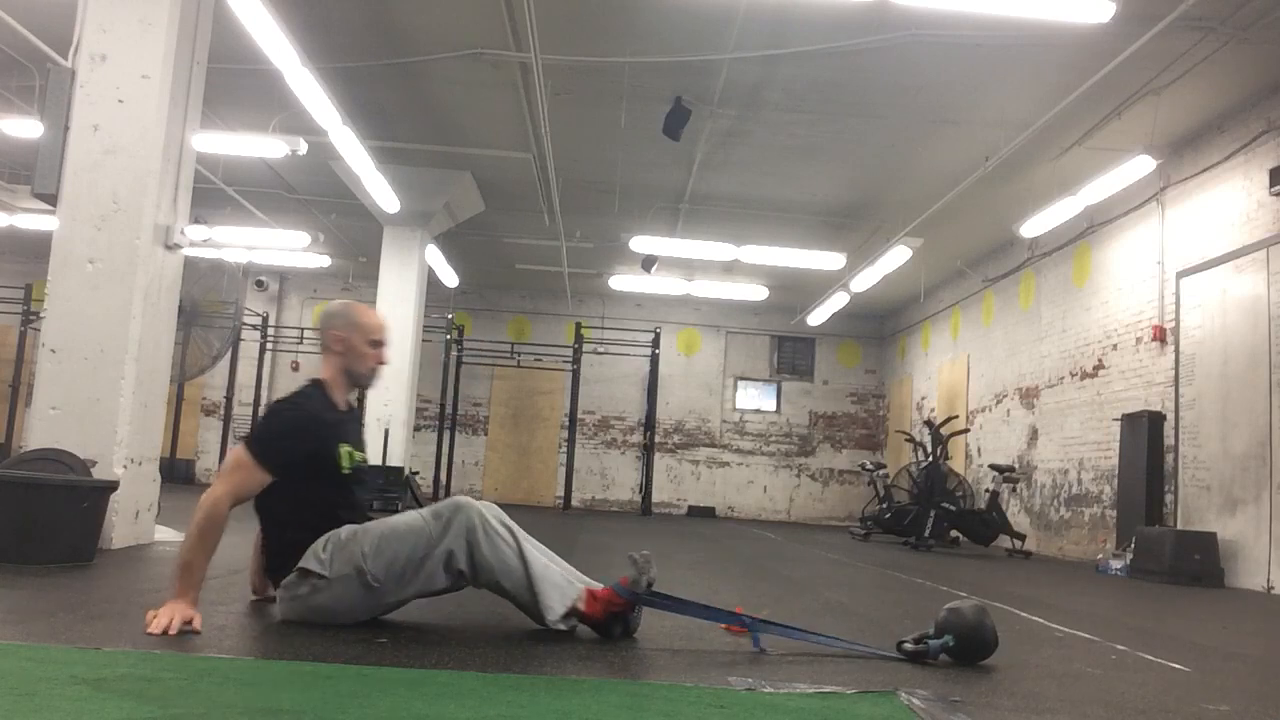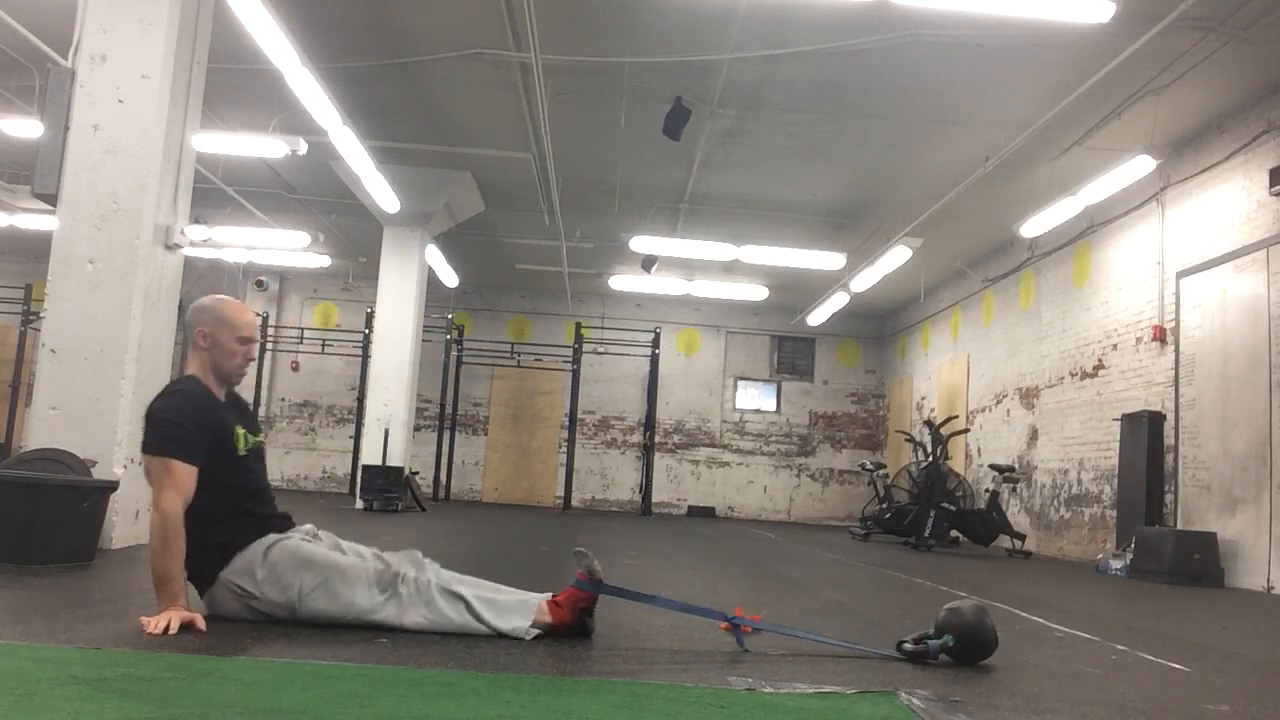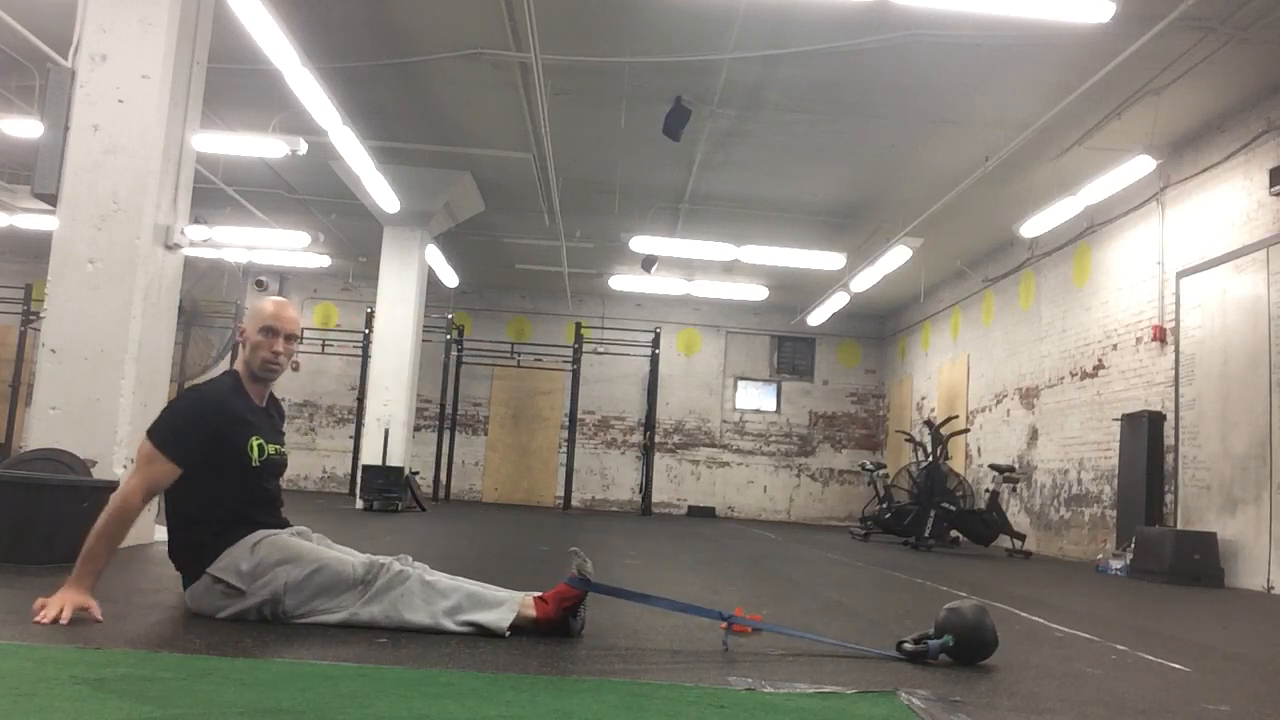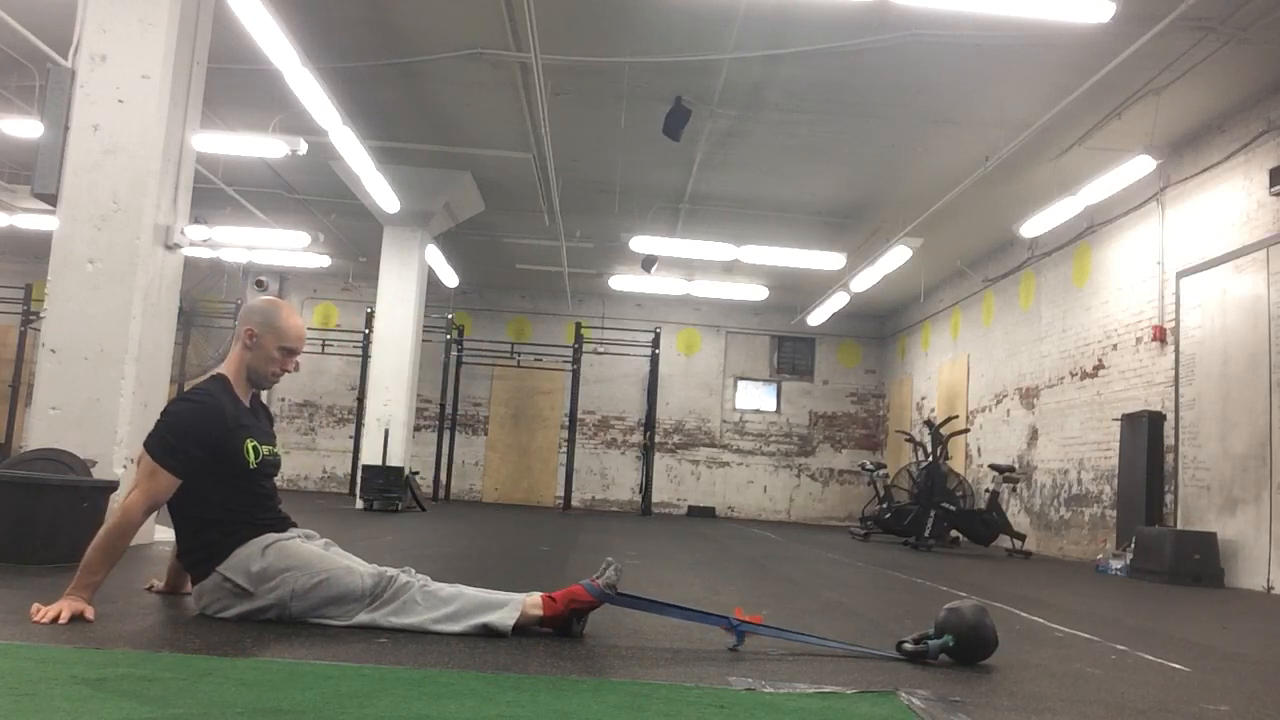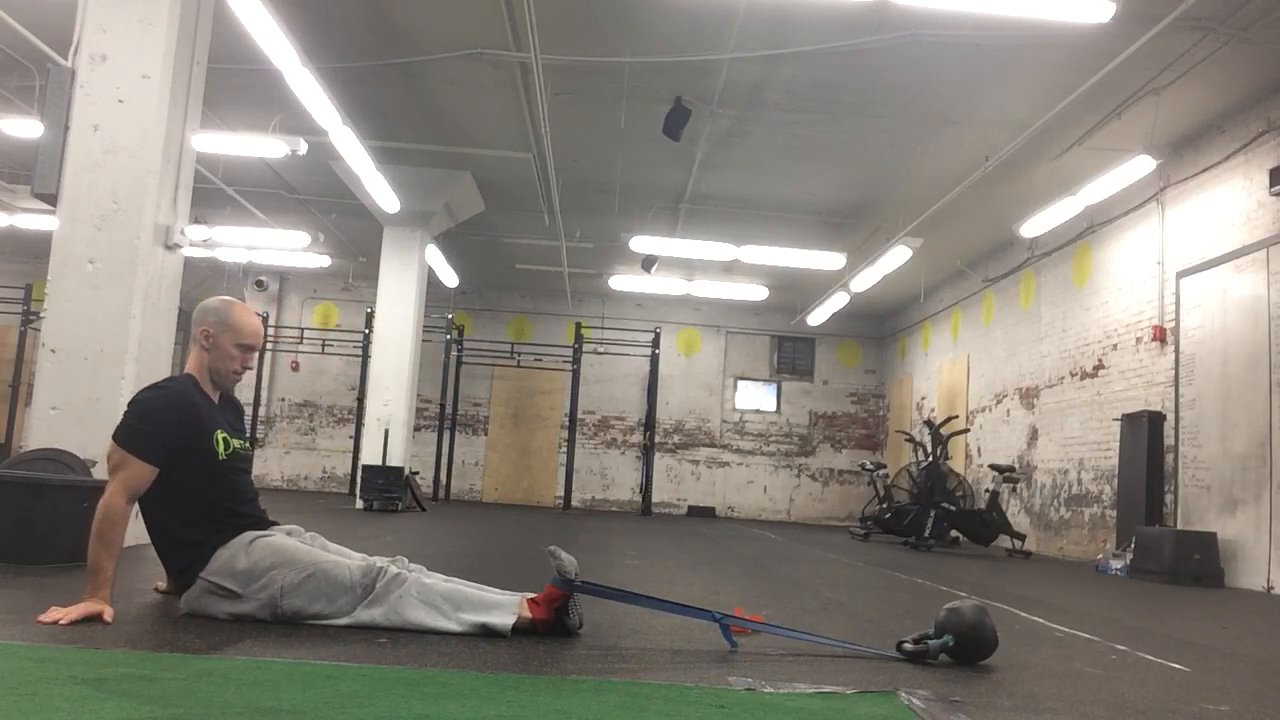
dt=1s
person 1, frame 1
left shoulder: (343, 415)
right shoulder: (300, 415)
right elbow: (218, 498)
left wrist: (263, 581)
right wrist: (183, 597)
left hip: (339, 564)
right hip: (314, 579)
left knee: (473, 518)
right knee: (466, 517)
left ankle: (582, 598)
right ankle: (584, 605)
person 1, frame 2
left shoulder: (233, 407)
right shoulder: (180, 408)
right elbow: (169, 507)
right wrist: (173, 603)
left hip: (284, 540)
right hip: (243, 570)
left knee: (403, 569)
right knee: (390, 590)
left ankle: (546, 609)
right ankle: (551, 615)
person 1, frame 3
left shoulder: (271, 410)
right shoulder: (203, 406)
right elbow: (133, 495)
left wrist: (195, 571)
right wrist: (78, 584)
left hip: (277, 541)
right hip: (228, 565)
left knee: (391, 573)
right knee: (377, 581)
left ankle: (532, 608)
right ankle: (534, 612)
person 1, frame 4
left shoulder: (256, 412)
right shoulder: (199, 411)
right elbow: (138, 504)
left wrist: (175, 580)
right wrist: (78, 594)
left hip: (288, 544)
right hip: (239, 568)
left knee: (392, 585)
right knee: (387, 593)
left ankle: (542, 607)
right ankle: (546, 608)
person 1, frame 5
left shoulder: (228, 407)
right shoulder: (164, 403)
right elbow: (118, 497)
left wrist: (181, 576)
right wrist: (97, 596)
left hip: (269, 538)
right hip: (224, 564)
left knee: (389, 573)
right knee: (376, 586)
left ankle: (531, 606)
right ankle: (532, 612)
